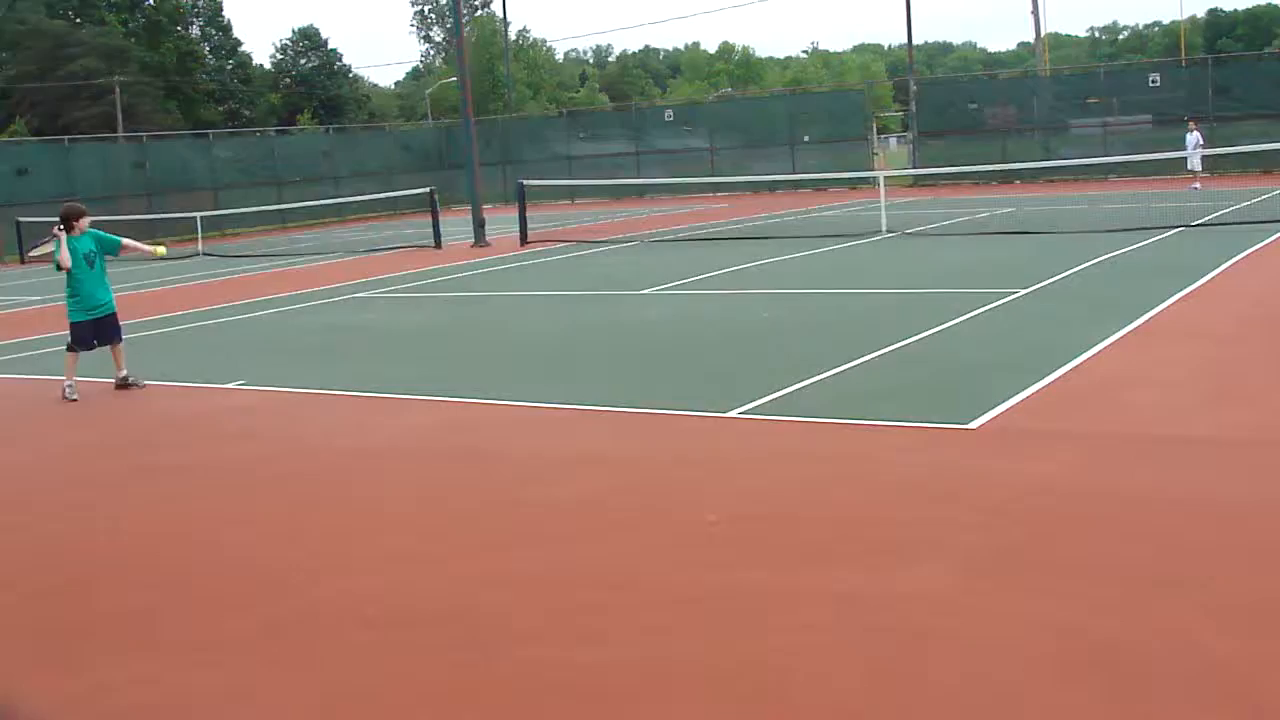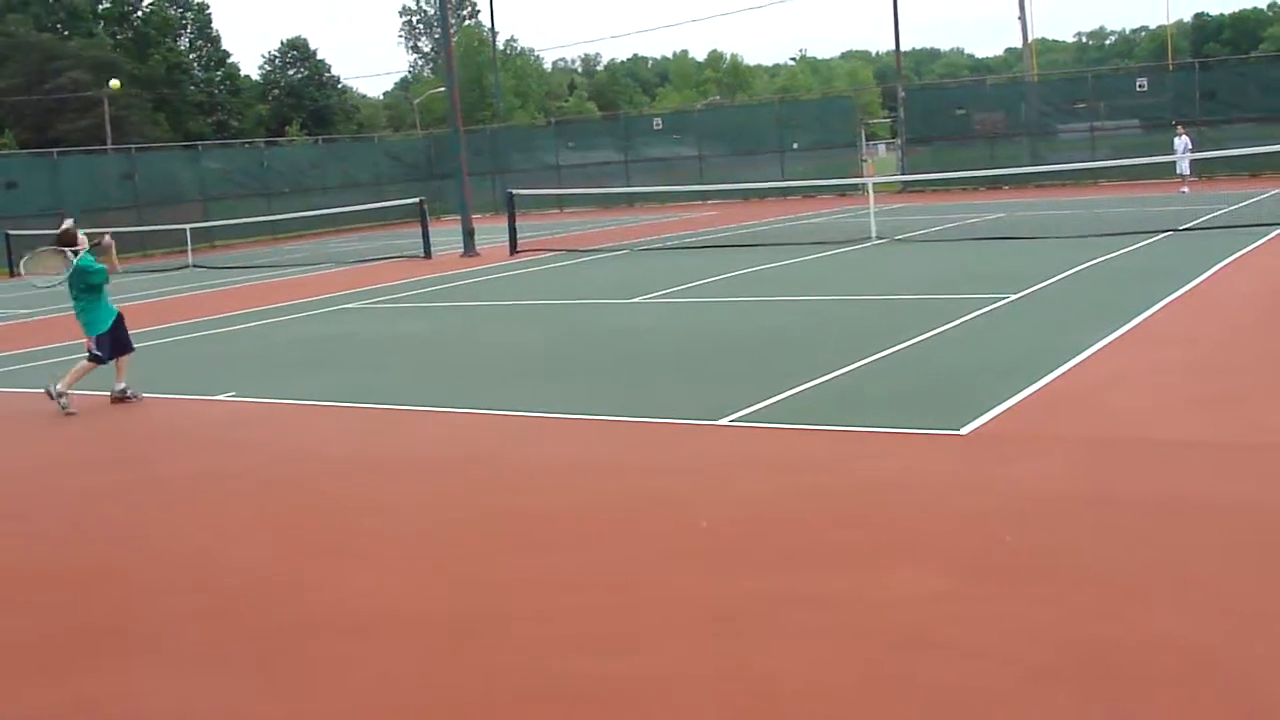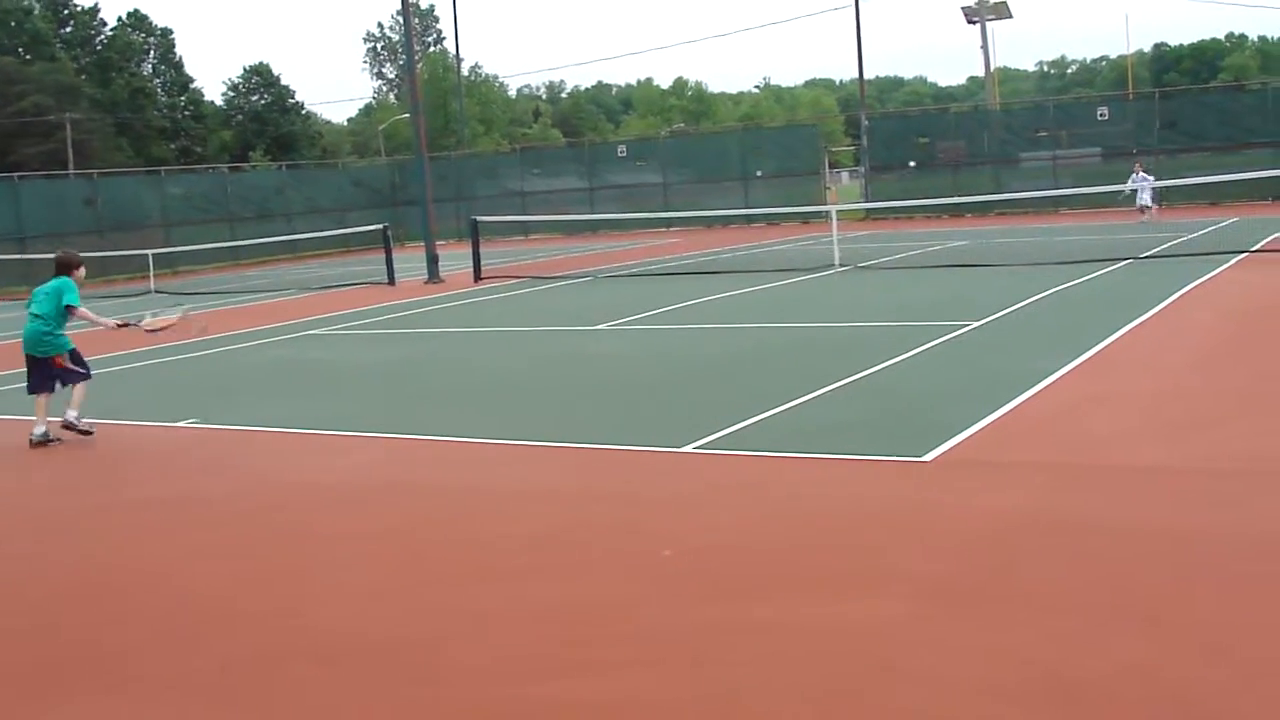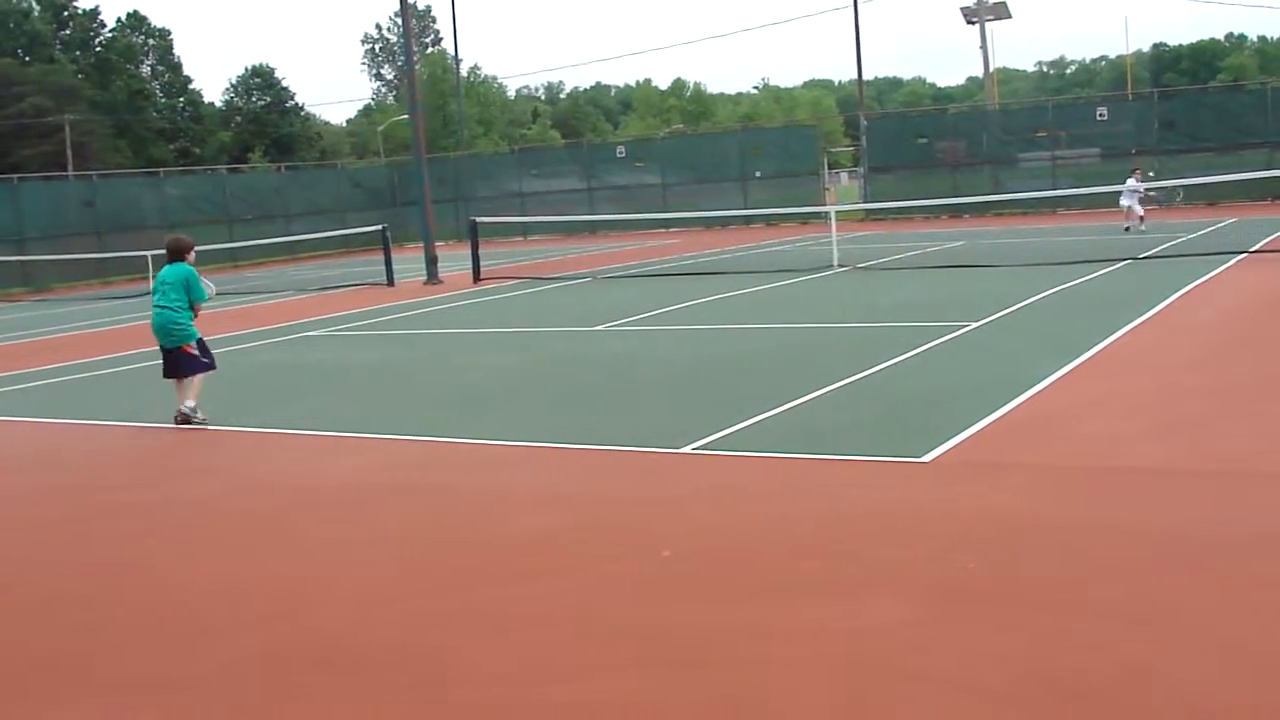
dt=1s
person 1, frame 1
left shoulder: (94, 236)
right shoulder: (63, 244)
left elbow: (122, 242)
right elbow: (66, 264)
left wrist: (149, 249)
right wrist: (62, 240)
left hip: (103, 301)
right hip: (81, 305)
left knee: (115, 338)
right knee: (77, 344)
left ankle: (122, 376)
right ankle: (69, 384)
person 1, frame 2
right shoulder: (83, 265)
left elbow: (64, 233)
right elbow: (113, 270)
left wrist: (66, 224)
right wrist: (110, 249)
left hip: (105, 311)
right hip: (94, 316)
left knee: (123, 348)
right knee: (96, 357)
left ankle: (120, 390)
right ankle: (59, 390)
person 1, frame 3
left shoulder: (47, 286)
right shoulder: (67, 284)
left elbow: (32, 306)
right elbow: (75, 309)
right wrist: (103, 321)
left hip: (31, 338)
right hip: (49, 337)
left knee: (42, 386)
right knee: (82, 375)
left ankle: (39, 432)
right ankle: (72, 416)
person 1, frame 4
left shoulder: (163, 272)
right shoulder: (187, 272)
left elbow: (158, 300)
right elbow: (197, 305)
right wrist: (193, 313)
left hip: (159, 323)
right hip: (179, 325)
left knee: (179, 370)
right knee: (203, 364)
left ankle: (184, 412)
right ankle: (189, 406)
